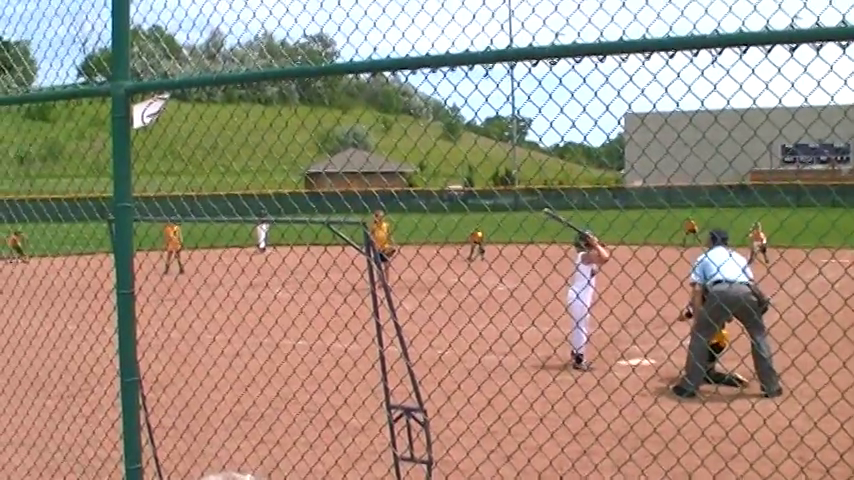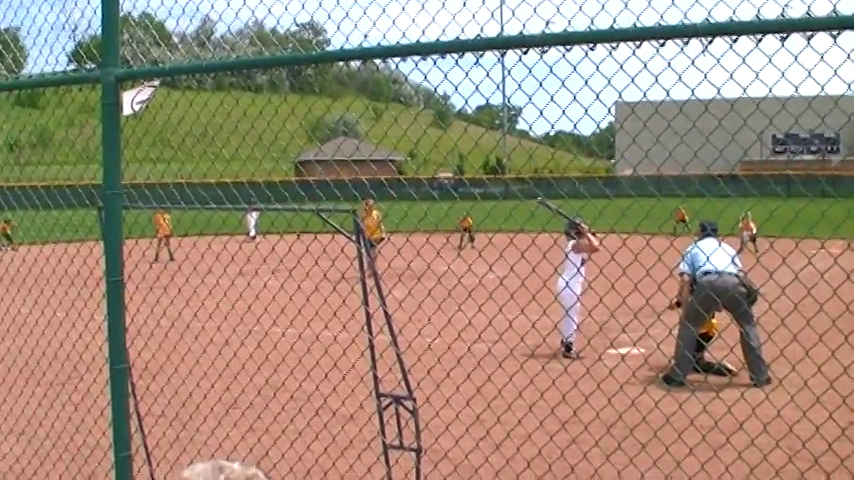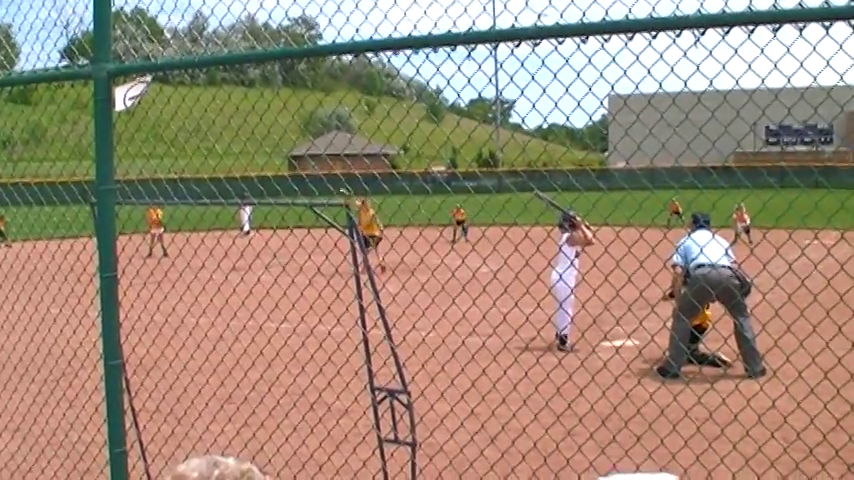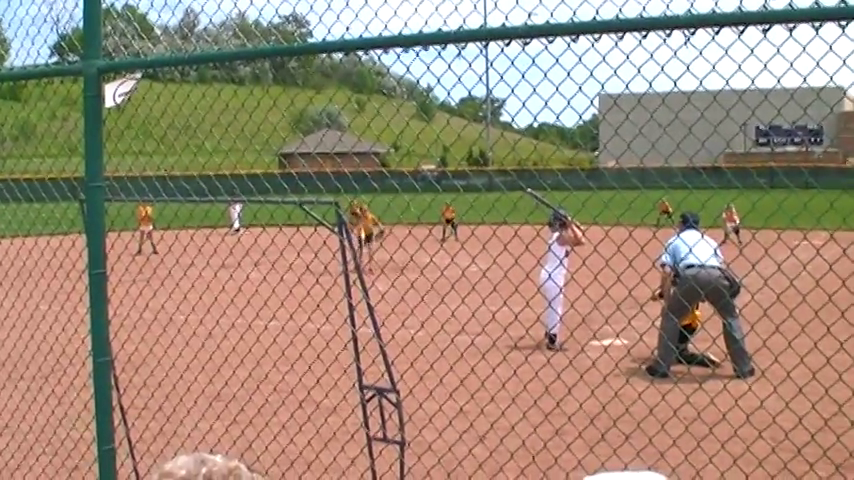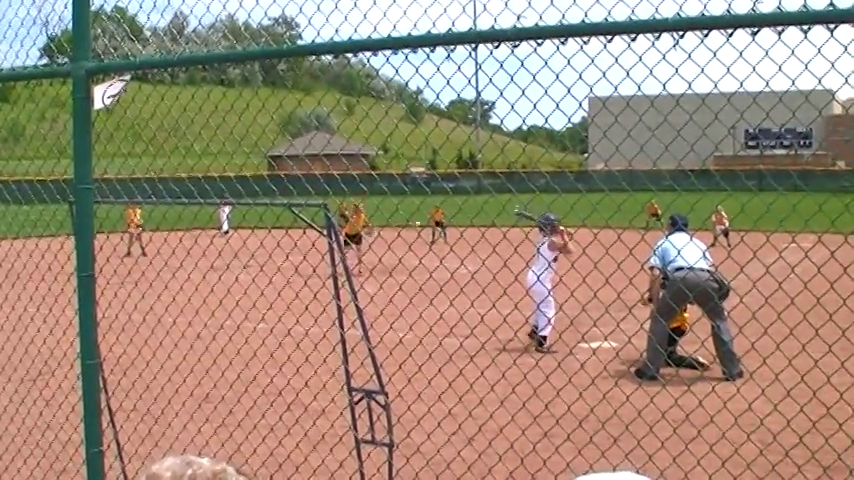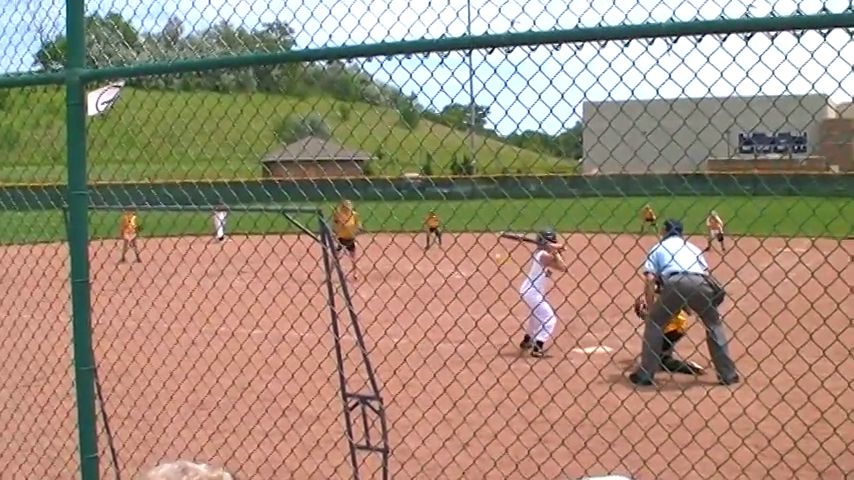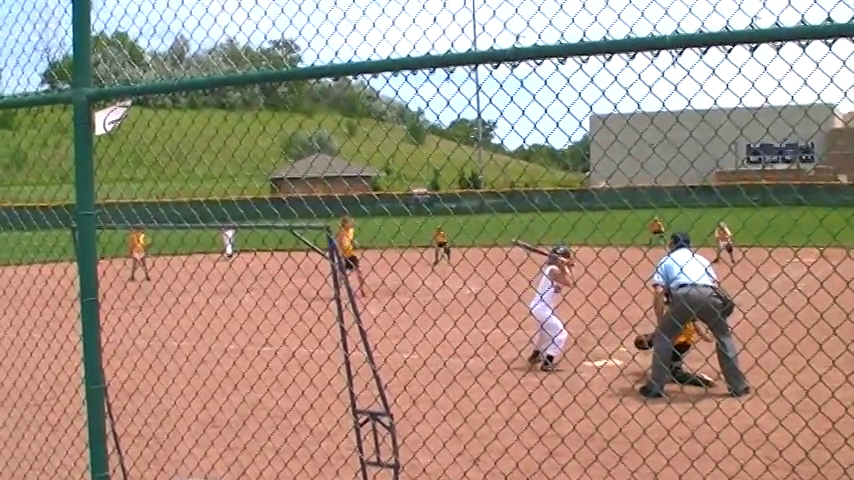
dt=0.3s
person 1, frame 1
left shoulder: (704, 258)
right shoulder: (739, 257)
left elbow: (697, 290)
right elbow: (750, 281)
left wrist: (697, 319)
left hip: (719, 293)
right hip: (745, 292)
left knee: (699, 335)
right knee: (759, 335)
left ankle: (688, 386)
right ankle: (771, 386)
person 1, frame 2
left shoulder: (693, 248)
right shoulder: (728, 248)
left elbow: (685, 281)
right elbow: (740, 273)
left wrist: (685, 310)
left hip: (708, 283)
right hip: (734, 283)
left knee: (688, 324)
right knee: (748, 325)
left ankle: (677, 375)
right ankle: (761, 376)
person 1, frame 3
left shoulder: (686, 241)
right shoulder: (721, 240)
left elbow: (678, 273)
right elbow: (734, 266)
left wrist: (677, 302)
left hip: (702, 276)
right hip: (727, 276)
left knee: (681, 316)
right knee: (742, 316)
left ankle: (672, 367)
right ankle: (755, 367)
person 1, frame 4
left shoulder: (675, 241)
right shoulder: (709, 240)
left elbow: (666, 272)
right elbow: (722, 267)
left wrist: (666, 302)
right wrist: (706, 296)
left hip: (691, 276)
right hip: (716, 276)
left knee: (670, 315)
right knee: (731, 317)
left ankle: (661, 366)
right ankle: (744, 367)
person 1, frame 5
left shoulder: (663, 243)
right shoulder: (698, 243)
left elbow: (655, 275)
right elbow: (711, 269)
left wrist: (655, 305)
left hip: (680, 279)
right hip: (706, 279)
left knee: (659, 318)
right knee: (720, 319)
left ankle: (650, 369)
right ankle: (733, 369)
person 1, frame 6
left shoulder: (658, 248)
right shoulder: (693, 247)
left elbow: (650, 280)
right elbow: (707, 274)
left wrist: (651, 310)
left hip: (675, 283)
right hip: (700, 283)
left knee: (654, 323)
right knee: (714, 324)
left ankle: (645, 374)
right ankle: (728, 374)
person 1, frame 7
left shoulder: (666, 260)
right shoulder: (701, 259)
left elbow: (659, 293)
left wrist: (660, 323)
left hip: (684, 295)
right hip: (709, 295)
left knee: (663, 336)
right knee: (724, 336)
left ankle: (655, 387)
right ankle: (738, 386)
person 2, frame 1
left shoulder: (589, 256)
right shoulder: (585, 255)
left elbow: (606, 256)
right elbow: (605, 257)
left wrist: (598, 245)
right wrist: (595, 245)
left hip: (580, 297)
right hip: (579, 298)
left knee: (579, 327)
right knee: (581, 329)
left ankle: (576, 355)
right ankle: (578, 360)
person 2, frame 2
left shoulder: (576, 245)
right shoulder: (576, 244)
left elbow: (596, 246)
right elbow: (595, 247)
left wrist: (590, 234)
right wrist: (586, 234)
left hip: (569, 286)
right hip: (570, 286)
left knee: (569, 316)
right knee: (572, 317)
left ankle: (565, 344)
right ankle: (568, 348)
person 2, frame 3
left shoulder: (569, 237)
right shoulder: (570, 237)
left elbow: (590, 240)
right elbow: (589, 240)
left wrist: (584, 226)
right wrist: (581, 226)
left hip: (561, 278)
right hip: (564, 279)
left knee: (563, 309)
right knee: (567, 310)
left ankle: (560, 336)
right ankle: (563, 341)
person 2, frame 4
left shoulder: (556, 236)
right shoulder: (561, 236)
left elbow: (579, 241)
right elbow: (581, 241)
left wrist: (574, 227)
right wrist: (572, 226)
left hip: (549, 276)
right hip: (553, 278)
left knee: (552, 306)
right knee: (556, 309)
left ankle: (549, 335)
right ankle: (552, 340)
person 2, frame 5
left shoulder: (545, 240)
right shoulder: (552, 241)
left elbow: (565, 249)
right elbow: (569, 251)
left wrist: (563, 235)
right wrist: (563, 235)
left hip: (535, 278)
right hip: (540, 281)
left knee: (542, 307)
right knee: (548, 310)
left ankle: (534, 333)
right ankle: (541, 343)
person 2, frame 6
left shoulder: (540, 253)
right shoulder: (545, 255)
left elbow: (561, 265)
right elbow: (563, 267)
left wrist: (558, 250)
right wrist: (555, 252)
left hip: (528, 291)
right hip: (533, 293)
left knee: (537, 315)
right knee: (550, 319)
left ankle: (527, 341)
right ankle: (537, 348)
person 2, frame 7
left shoulder: (549, 268)
right shoulder: (554, 270)
left elbow: (568, 281)
right elbow: (569, 283)
left wrist: (566, 267)
right wrist: (564, 266)
left hip: (538, 307)
right hip: (542, 309)
left knee: (546, 331)
right knee: (561, 333)
left ankle: (535, 355)
right ankle: (547, 363)
